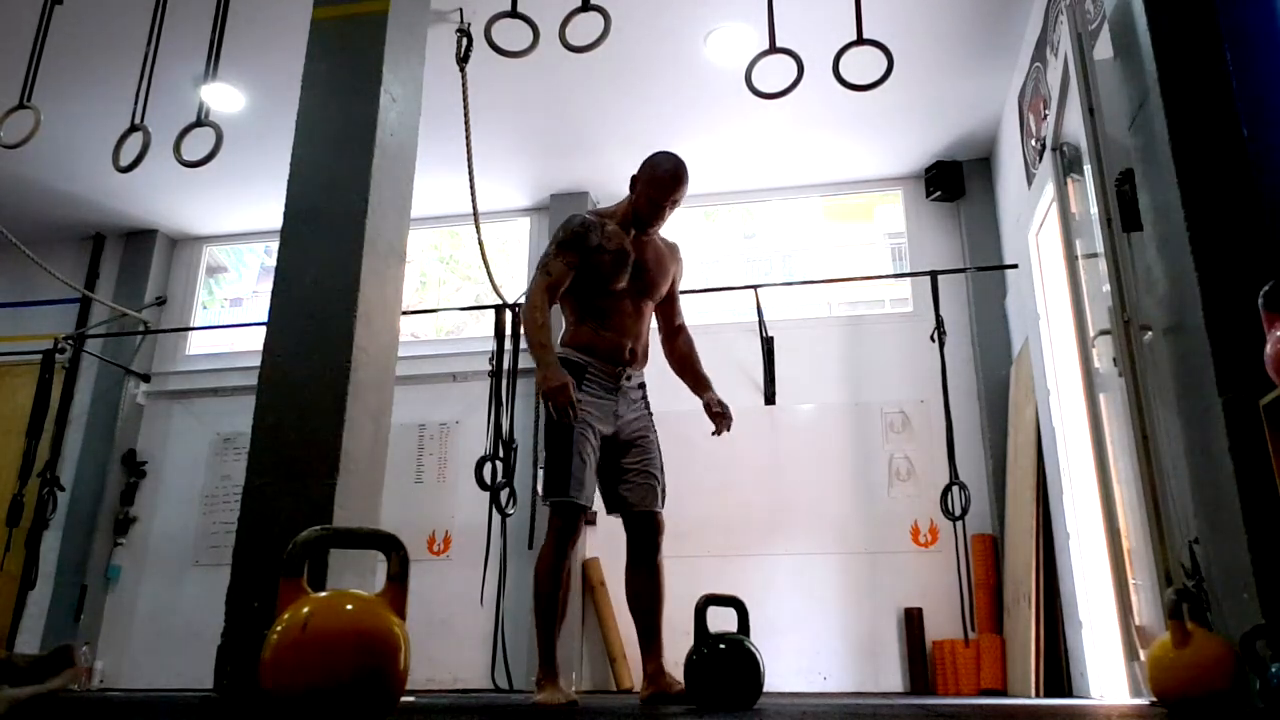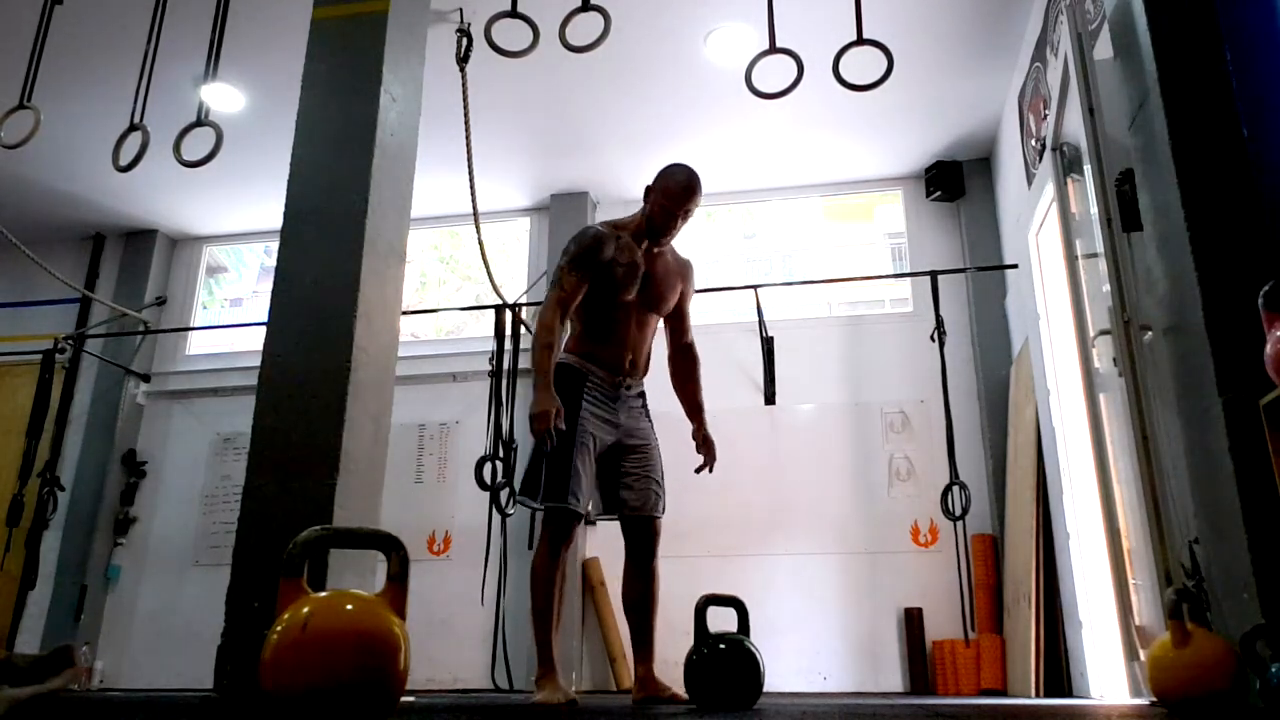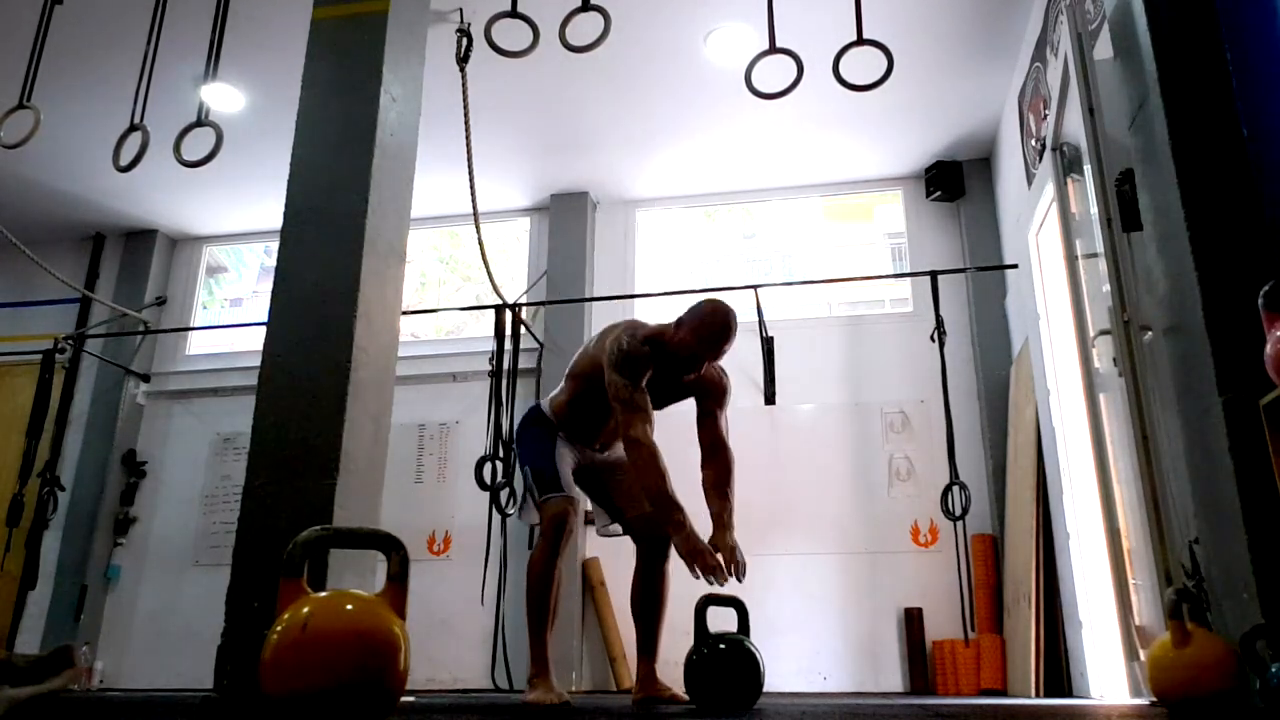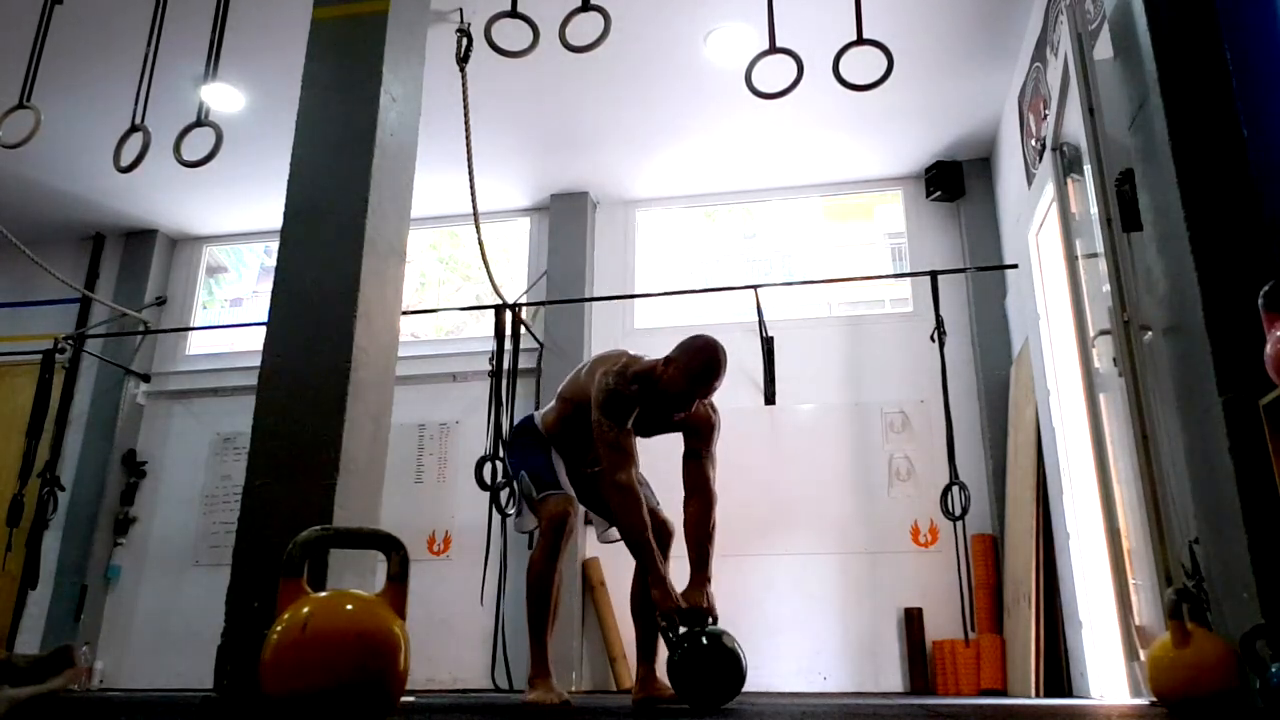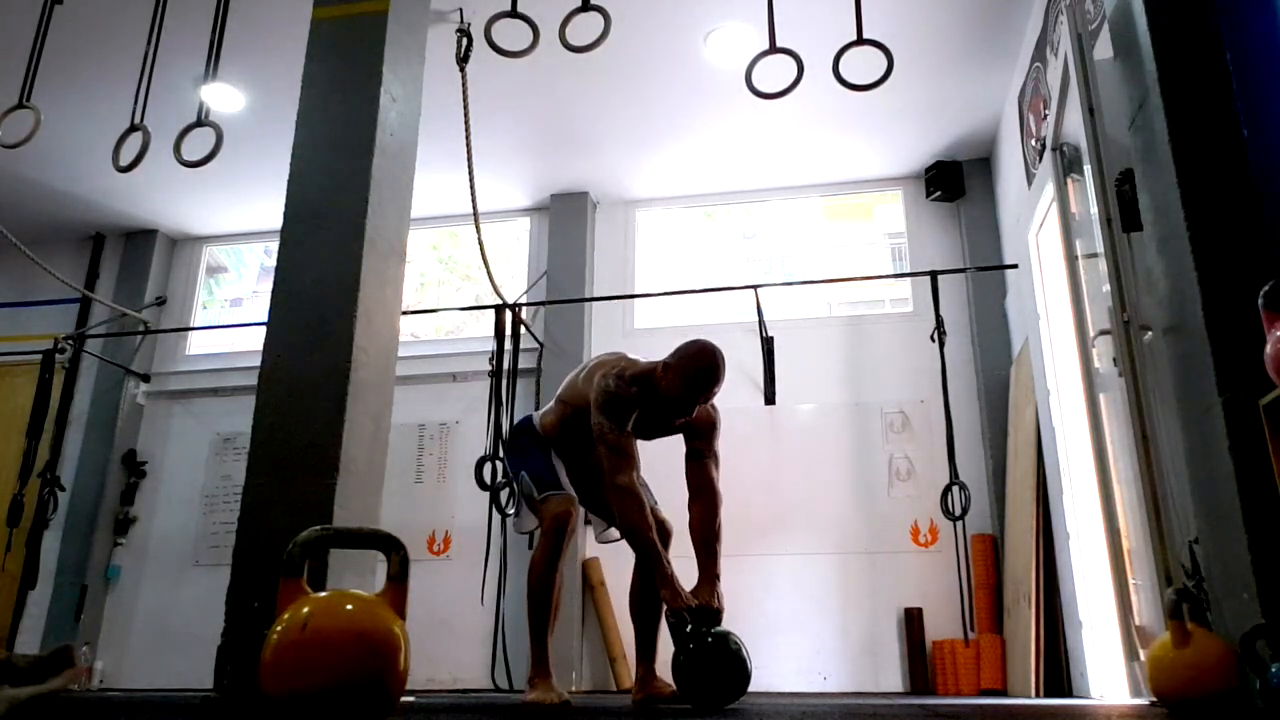
dt=0.5s
person 1, frame 1
left shoulder: (668, 255)
right shoulder: (584, 230)
left elbow: (673, 331)
right elbow: (539, 299)
left wrist: (705, 391)
right wrist: (547, 365)
left hip: (633, 395)
right hip: (581, 384)
left knee: (648, 529)
right knee: (566, 523)
left ankle: (654, 673)
right ankle: (548, 675)
person 1, frame 2
left shoulder: (678, 270)
right shoulder: (597, 242)
left elbow: (682, 350)
right elbow: (551, 316)
left wrist: (699, 422)
right wrist: (542, 389)
left hip: (632, 404)
right hip: (578, 391)
left knee: (645, 533)
right knee: (561, 526)
left ankle: (644, 674)
right ankle: (547, 674)
person 1, frame 3
left shoulder: (711, 381)
right shoulder: (631, 346)
left elbow: (716, 454)
right elbow: (639, 442)
left wrist: (724, 530)
right wrist: (681, 528)
left hip: (605, 447)
right hip: (550, 430)
left knee: (655, 536)
right knee: (561, 519)
left ankle: (647, 677)
right ankle: (539, 675)
person 1, frame 4
left shoulder: (702, 417)
right shoulder: (619, 381)
left elbow: (701, 496)
right elbow: (621, 484)
left wrist: (701, 582)
right wrist: (659, 583)
left hip: (597, 458)
right hip: (540, 442)
left knee: (659, 530)
right knee: (559, 515)
left ankle: (646, 677)
right ankle: (539, 674)
person 1, frame 5
left shoulder: (702, 417)
right shoulder: (618, 385)
left elbow: (705, 497)
right elbow: (623, 486)
left wrist: (710, 581)
right wrist: (668, 581)
left hip: (595, 458)
right hip: (539, 443)
left knee: (658, 531)
right knee: (561, 515)
left ankle: (645, 676)
right ankle: (539, 675)
